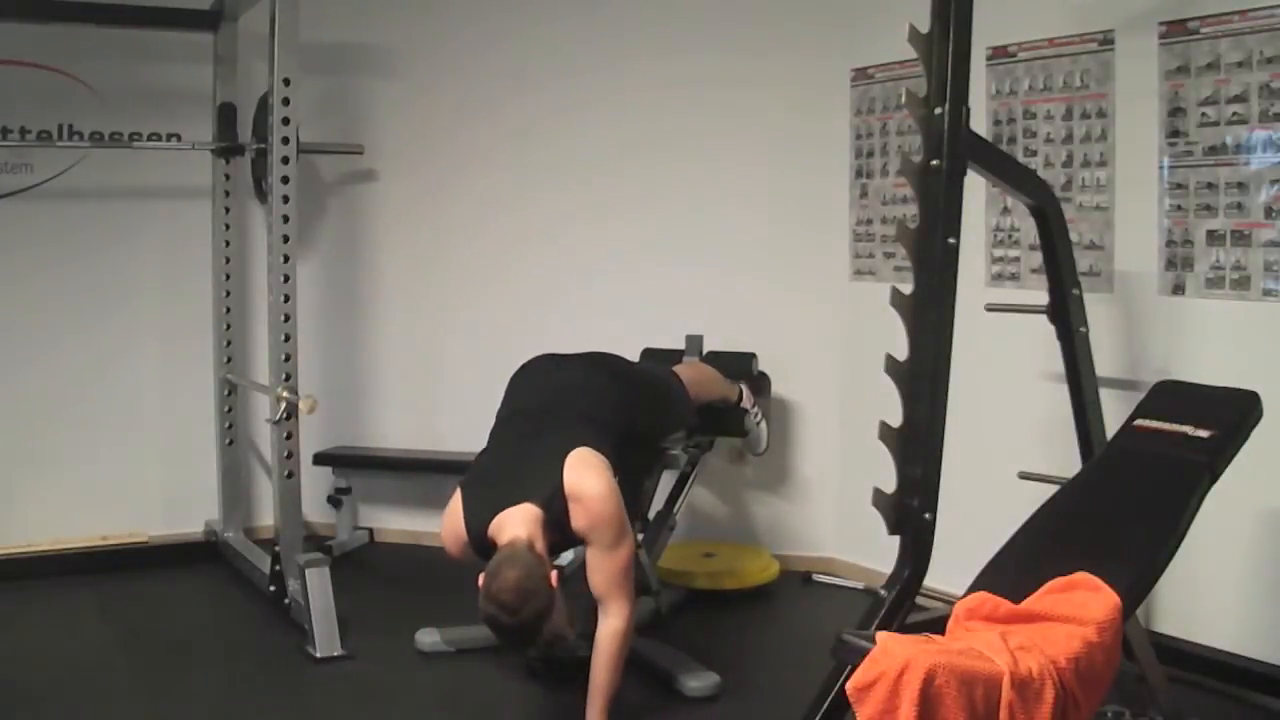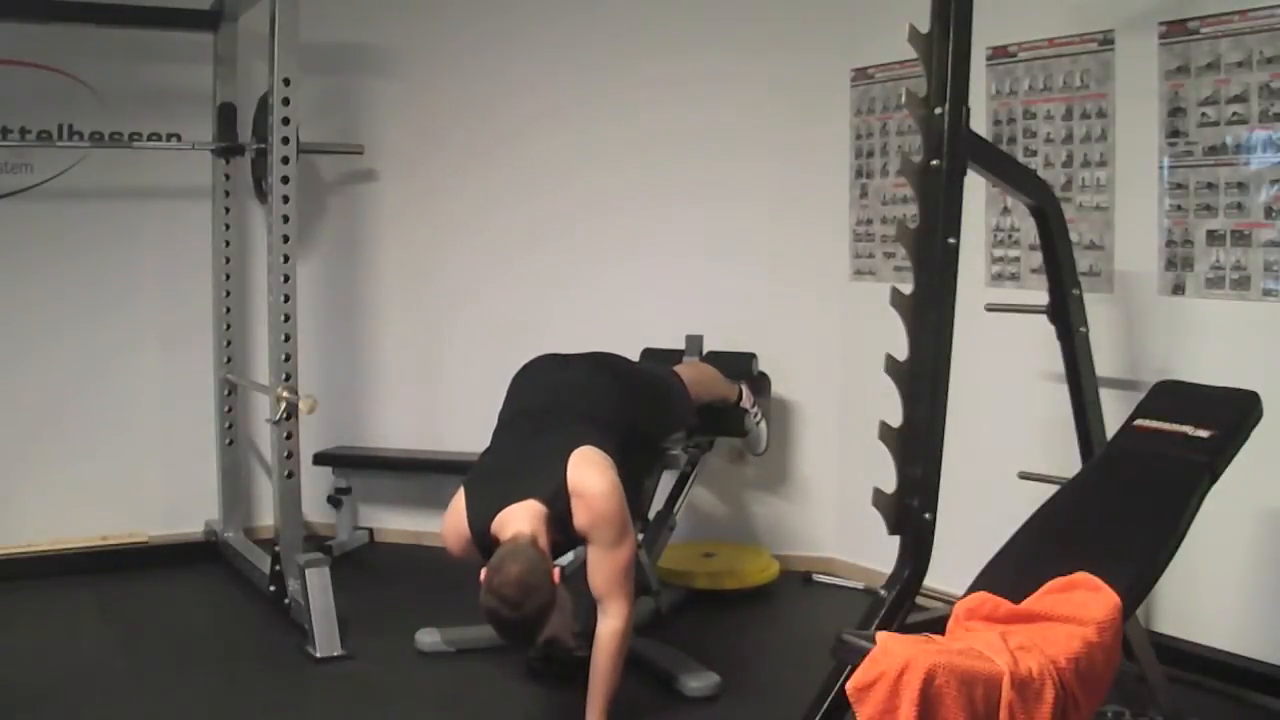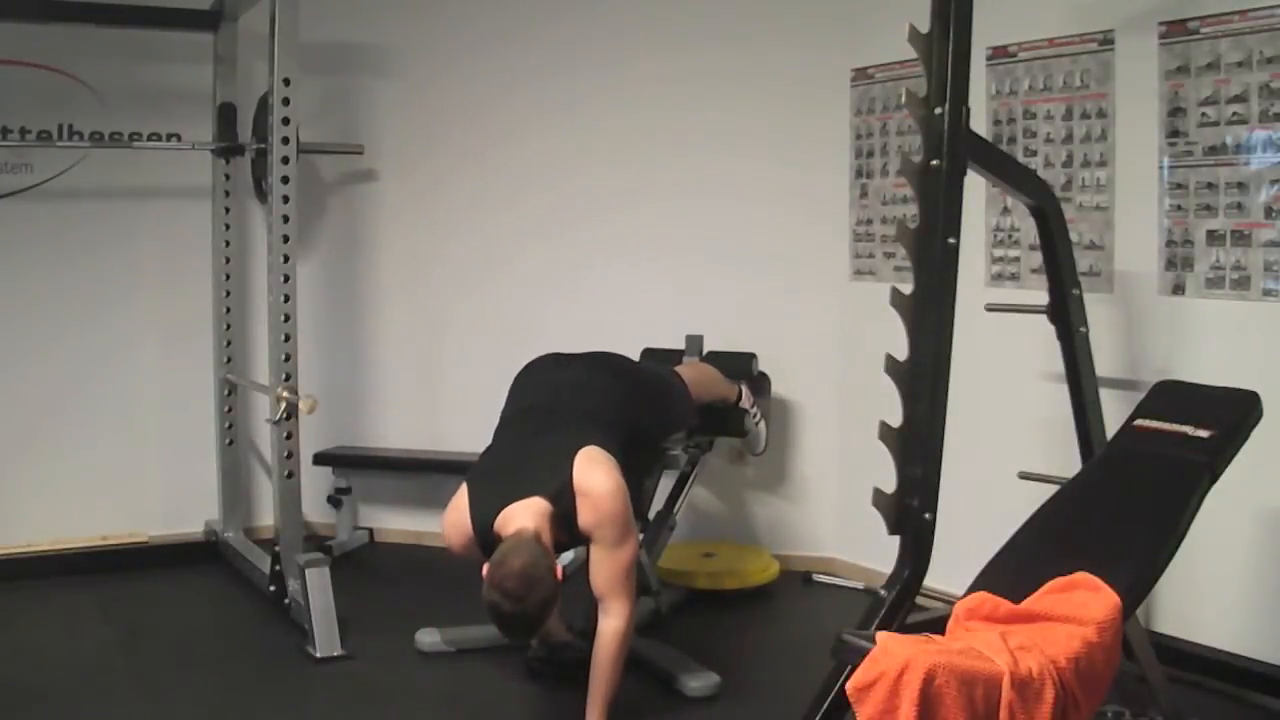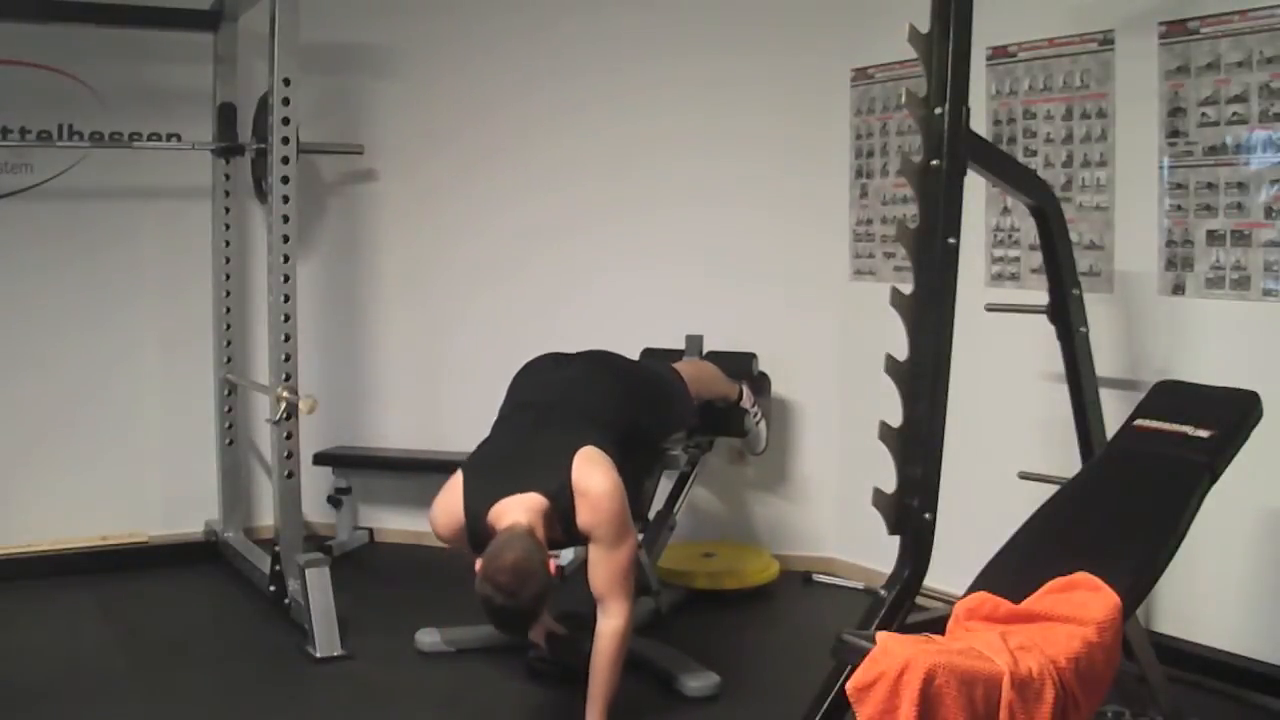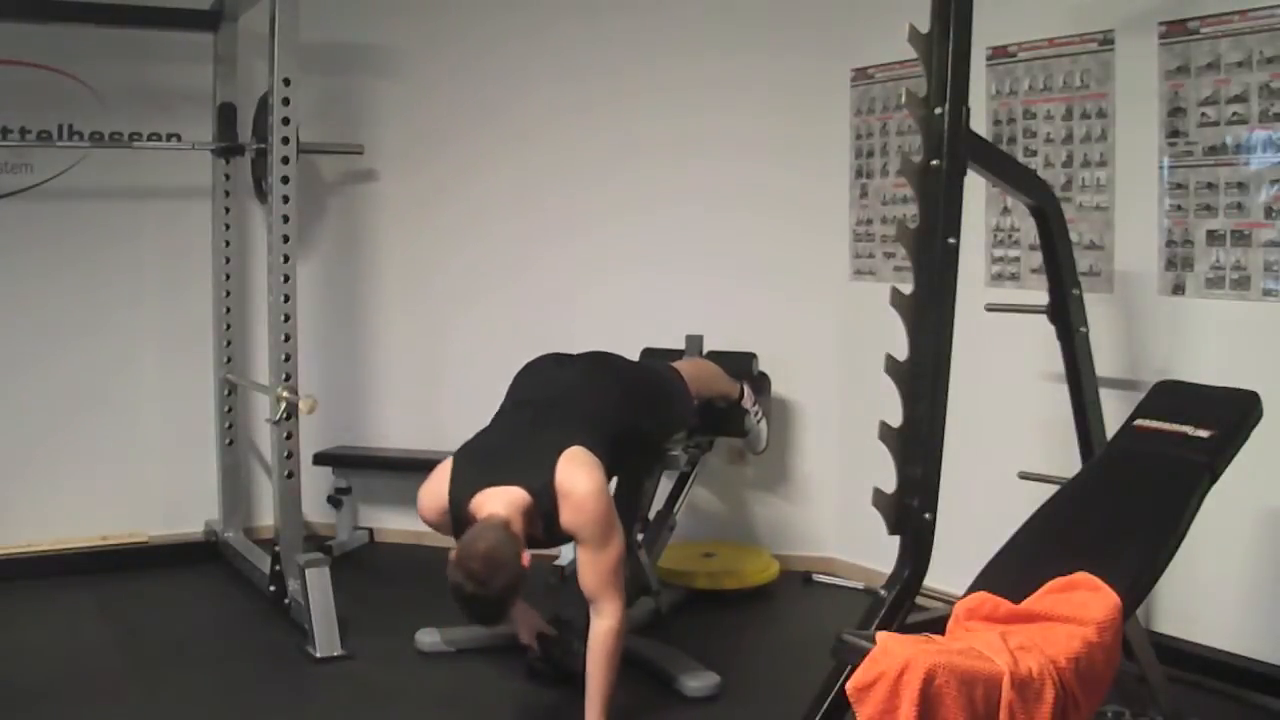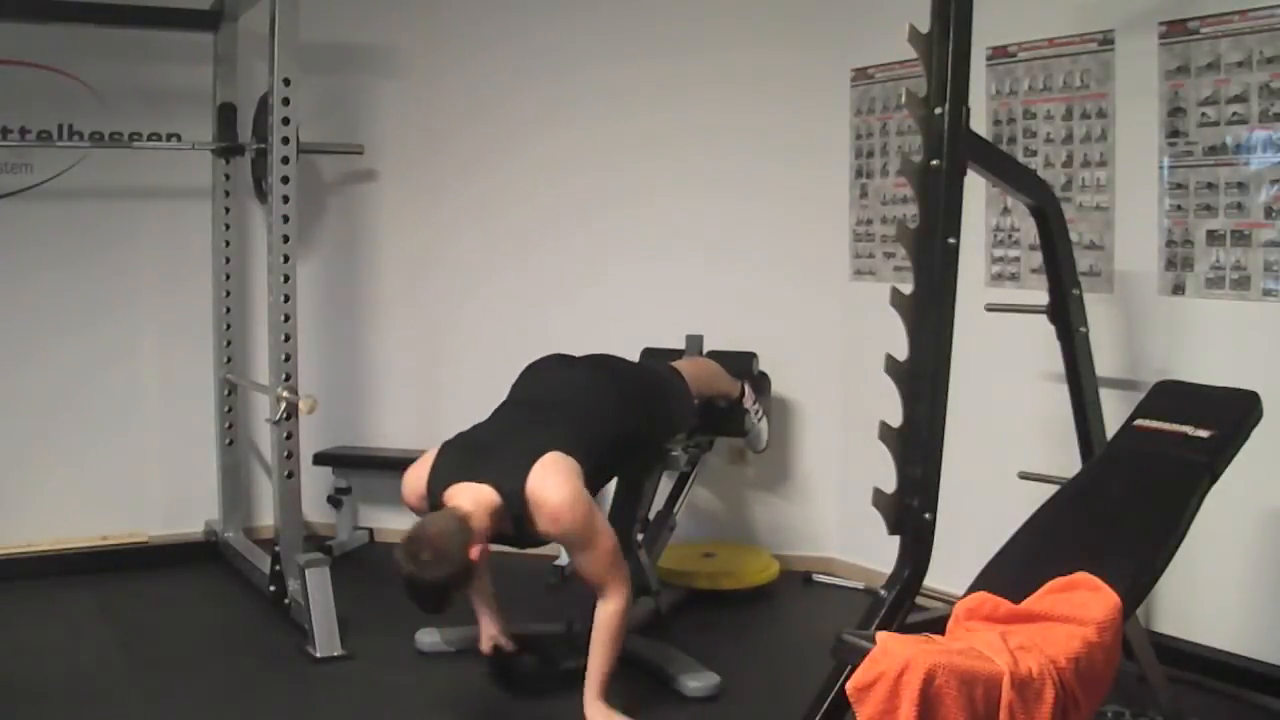
dt=0.2s
person 1, frame 1
left shoulder: (589, 495)
right shoulder: (459, 530)
left elbow: (615, 612)
right wrist: (549, 603)
left hip: (612, 386)
right hip: (535, 379)
left knee: (679, 385)
left ankle: (739, 397)
person 1, frame 2
left shoulder: (593, 494)
right shoulder: (460, 529)
left elbow: (614, 612)
right wrist: (555, 603)
left hip: (616, 387)
right hip: (537, 380)
left knee: (679, 385)
left ankle: (739, 396)
person 1, frame 3
left shoulder: (597, 493)
right shoulder: (462, 528)
left elbow: (615, 612)
right wrist: (545, 612)
left hip: (618, 387)
right hip: (539, 380)
left knee: (679, 384)
left ankle: (738, 397)
person 1, frame 4
left shoulder: (595, 494)
right shoulder: (450, 517)
left elbow: (614, 612)
right wrist: (533, 615)
left hip: (618, 386)
right hip: (538, 379)
left knee: (680, 381)
left ankle: (738, 396)
person 1, frame 5
left shoulder: (579, 495)
right shoulder: (436, 502)
left elbow: (606, 610)
right wrist: (517, 610)
left hip: (616, 388)
right hip: (538, 379)
left knee: (679, 380)
left ankle: (740, 396)
person 1, frame 6
left shoulder: (553, 500)
right shoulder: (419, 487)
left elbow: (614, 593)
right elbow: (457, 548)
right wrist: (486, 616)
left hip: (618, 395)
right hip: (542, 380)
left knee: (679, 381)
left ankle: (740, 394)
